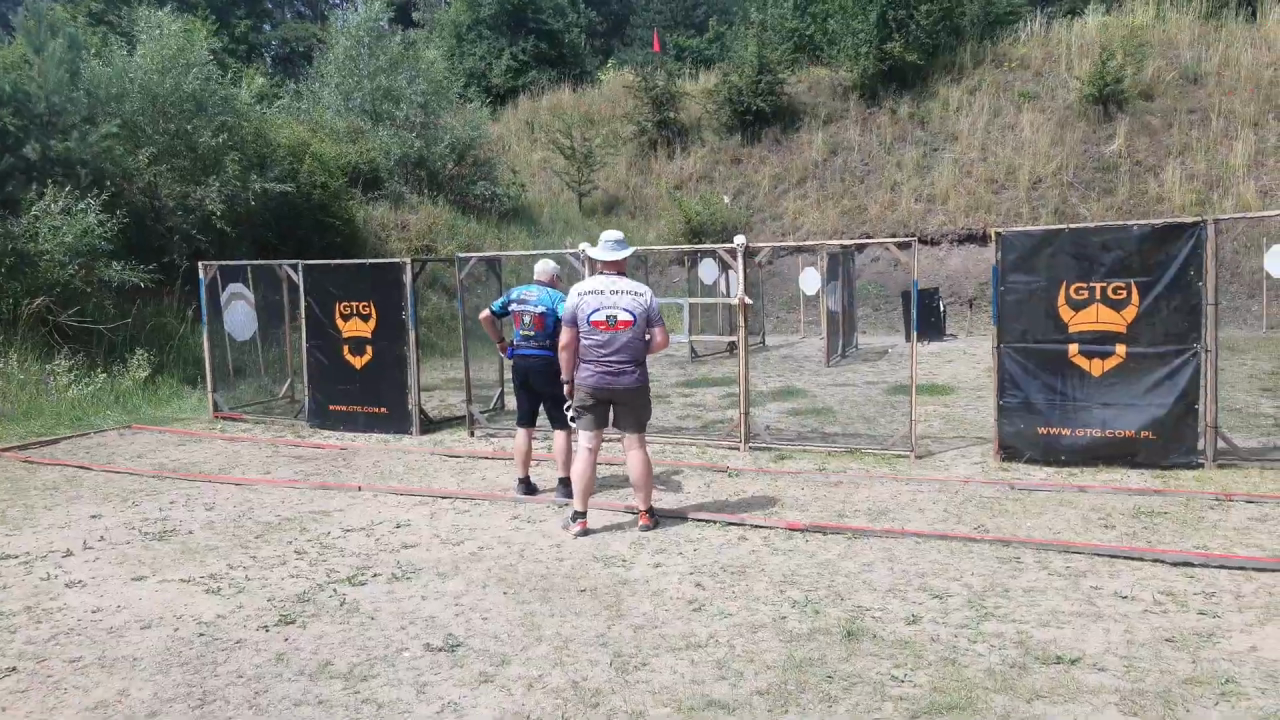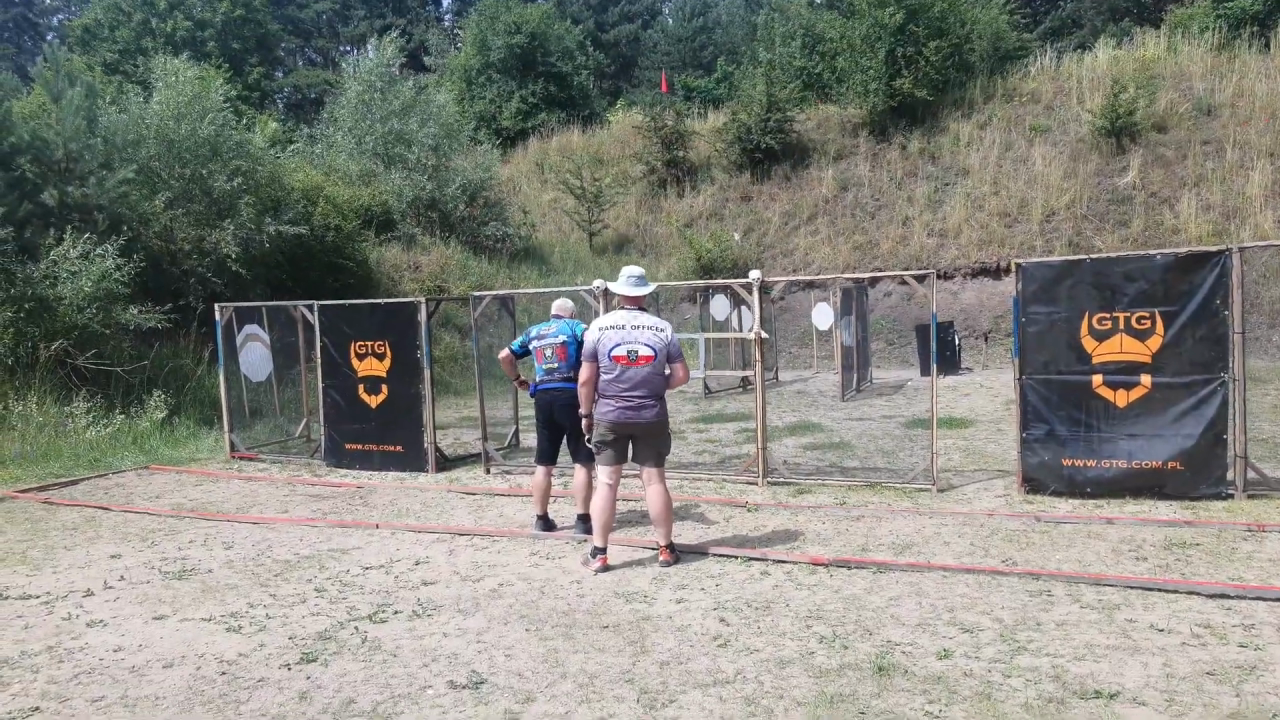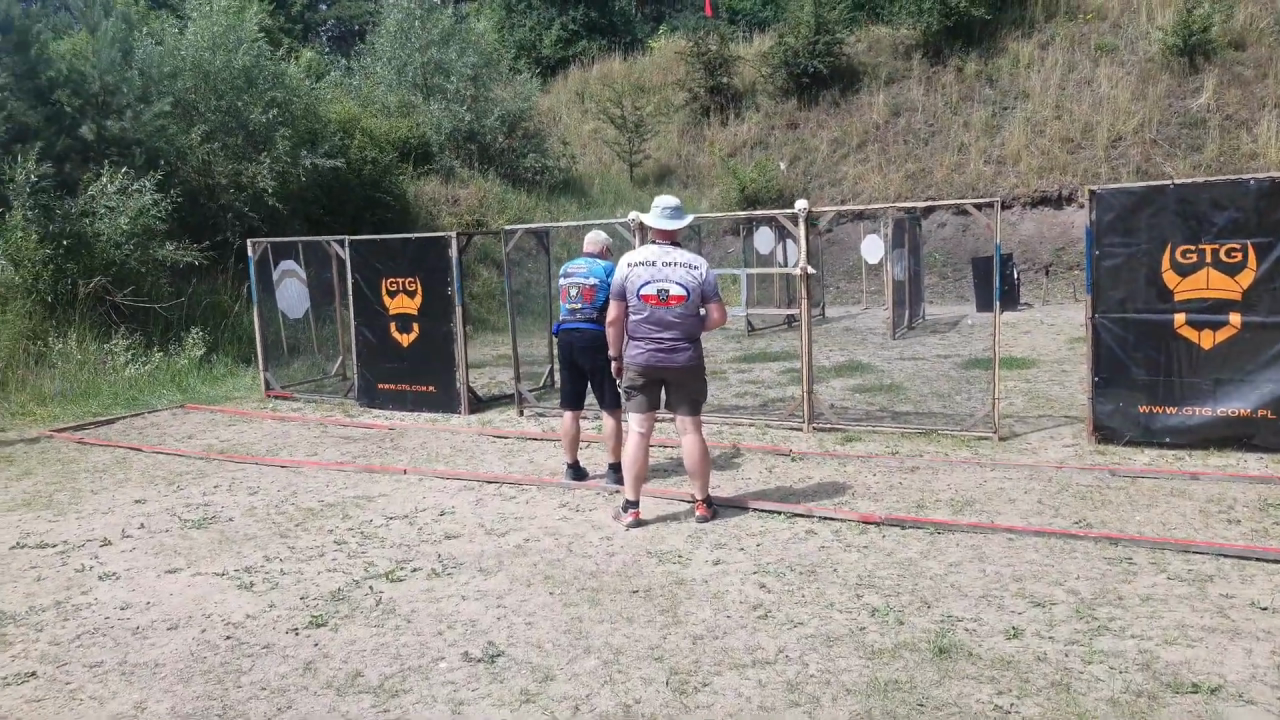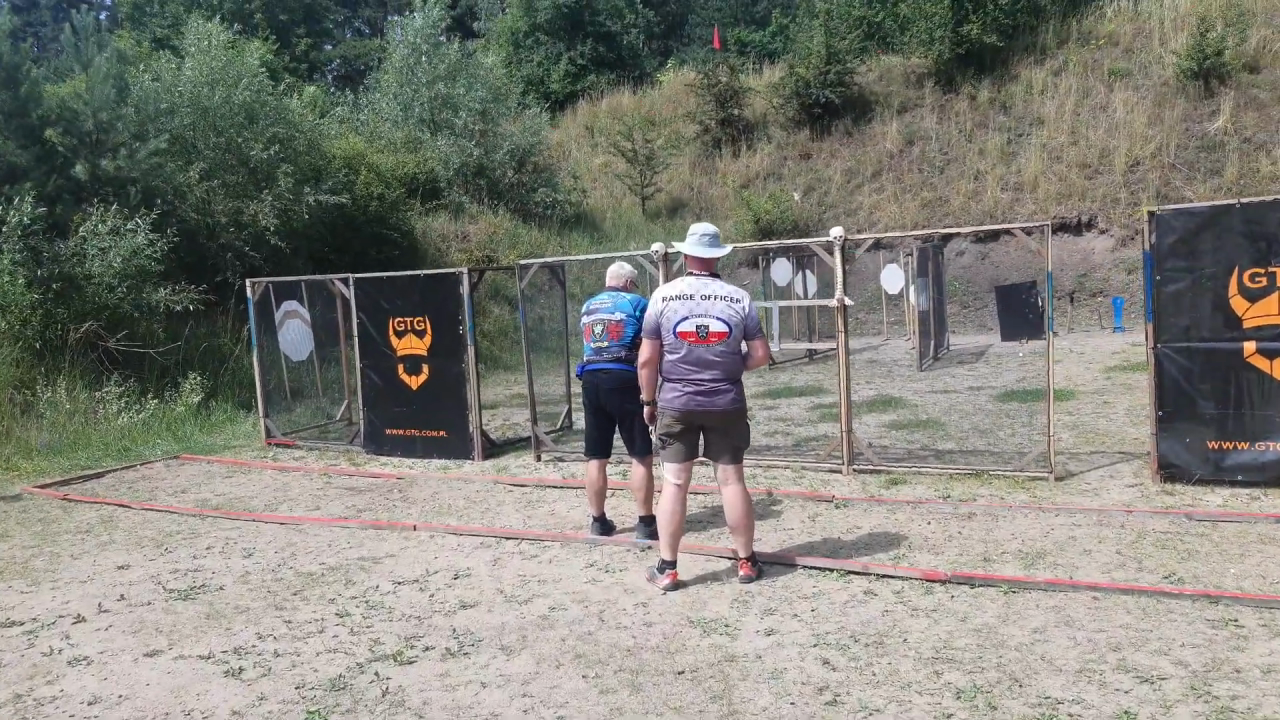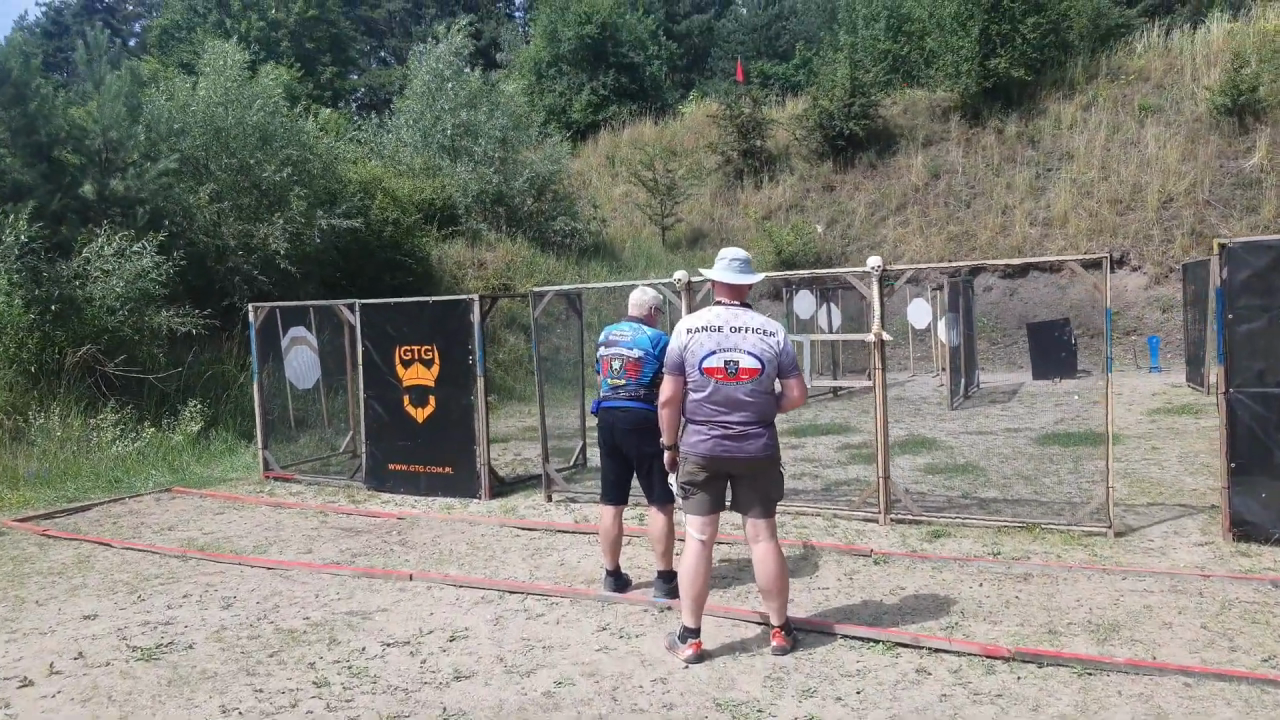
dt=1s
person 1, frame 1
left shoulder: (579, 291)
right shoulder: (643, 293)
left elbow: (566, 344)
right elbow: (661, 341)
left wrist: (567, 379)
left hip: (590, 381)
right hip: (631, 382)
left knee: (586, 447)
right knee: (635, 446)
left ankle: (578, 518)
right ankle: (645, 514)
person 1, frame 2
left shoulder: (600, 326)
right shoulder: (663, 328)
left elbow: (586, 379)
right elbow: (681, 375)
left wrist: (586, 413)
left hip: (609, 415)
right hip: (651, 416)
left knee: (606, 482)
right knee: (654, 480)
left ankle: (598, 553)
right ankle: (666, 549)
person 1, frame 3
left shoulder: (629, 261)
right shoulder: (698, 265)
left elbow: (613, 318)
right elbow: (718, 317)
left wrist: (615, 355)
left hip: (640, 359)
right hip: (685, 360)
left knee: (638, 431)
right knee: (690, 430)
left ankle: (631, 508)
right ankle: (702, 503)
person 1, frame 4
left shoulder: (663, 296)
right shoulder: (739, 298)
left elbow: (646, 359)
right elbow: (760, 355)
left wrist: (648, 400)
left hip: (676, 403)
right hip: (726, 403)
left knee: (674, 483)
right knee: (732, 480)
left ankle: (667, 569)
right ankle: (746, 561)
person 1, frame 5
left shoulder: (688, 327)
right shoulder: (772, 330)
left elbow: (669, 397)
right elbow: (797, 395)
left wrist: (669, 445)
left hip: (701, 448)
right hip: (757, 449)
left knee: (698, 538)
right knee: (763, 536)
person 2, frame 1
left shoulder: (514, 294)
right shoulder: (556, 297)
left elbow: (485, 316)
left wrist: (499, 341)
left hip: (520, 364)
right hip: (547, 364)
left knee: (524, 425)
right knee: (561, 426)
left ankle: (523, 482)
right ankle: (564, 485)
person 2, frame 2
left shoulder: (533, 332)
right shoulder: (573, 326)
left elbow: (504, 356)
left wrist: (516, 379)
left hip: (543, 398)
right hip: (571, 396)
left knee: (543, 463)
right knee: (583, 462)
left ankle: (541, 519)
right ankle: (582, 520)
person 2, frame 3
left shoulder: (565, 269)
right shoulder: (607, 268)
left hip: (566, 338)
right hip: (595, 339)
left knee: (570, 409)
right knee: (611, 409)
left ankle: (572, 467)
right ankle: (614, 470)
person 2, frame 4
left shoulder: (587, 307)
right shoulder: (635, 302)
left hip: (591, 380)
right hip: (623, 380)
left knee: (596, 458)
right knee: (641, 456)
left ankle: (598, 521)
right ankle: (646, 523)
person 2, frame 5
left shoulder: (605, 335)
right shoulder: (656, 339)
left hip: (608, 419)
right hip: (642, 421)
left knee: (611, 504)
right knee: (661, 504)
left ankle: (612, 575)
